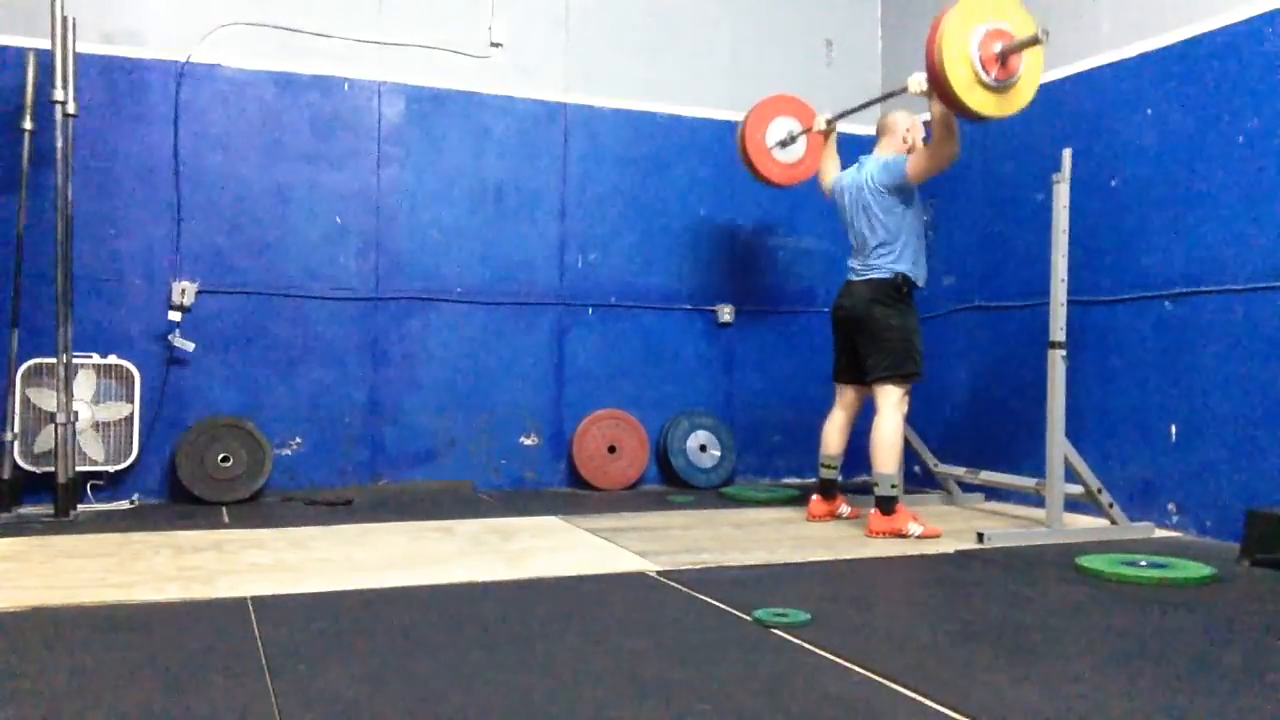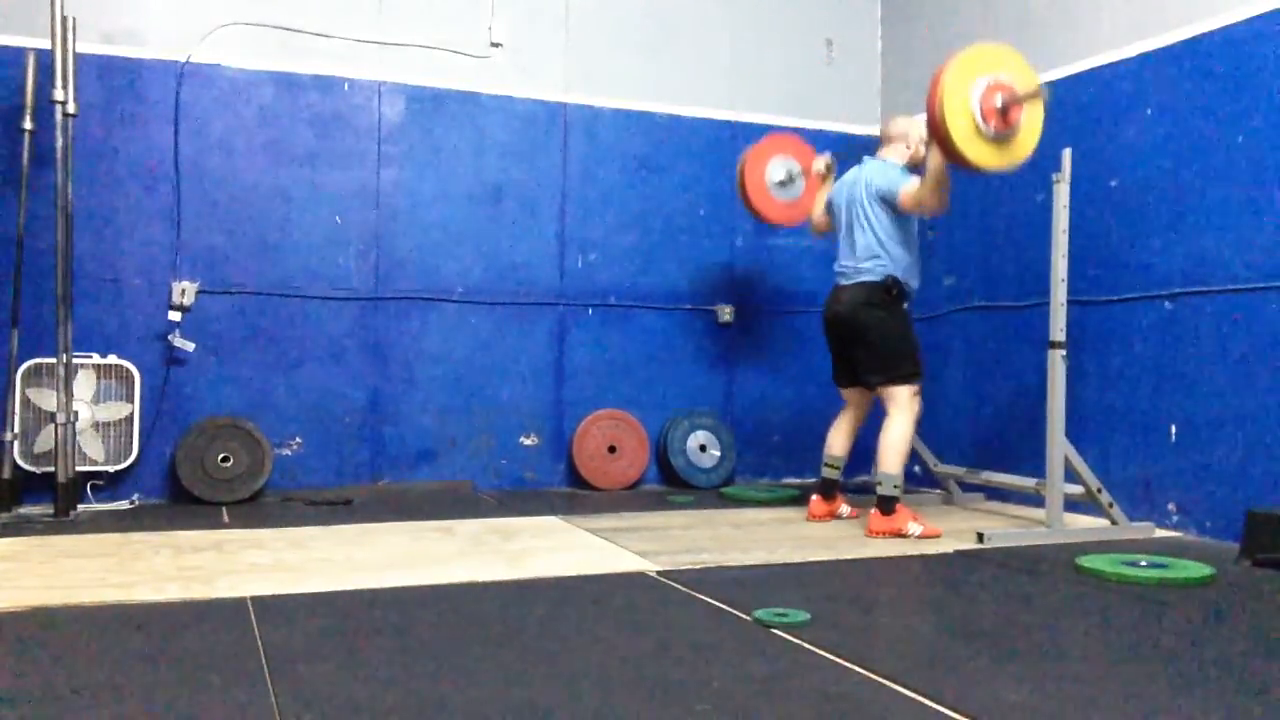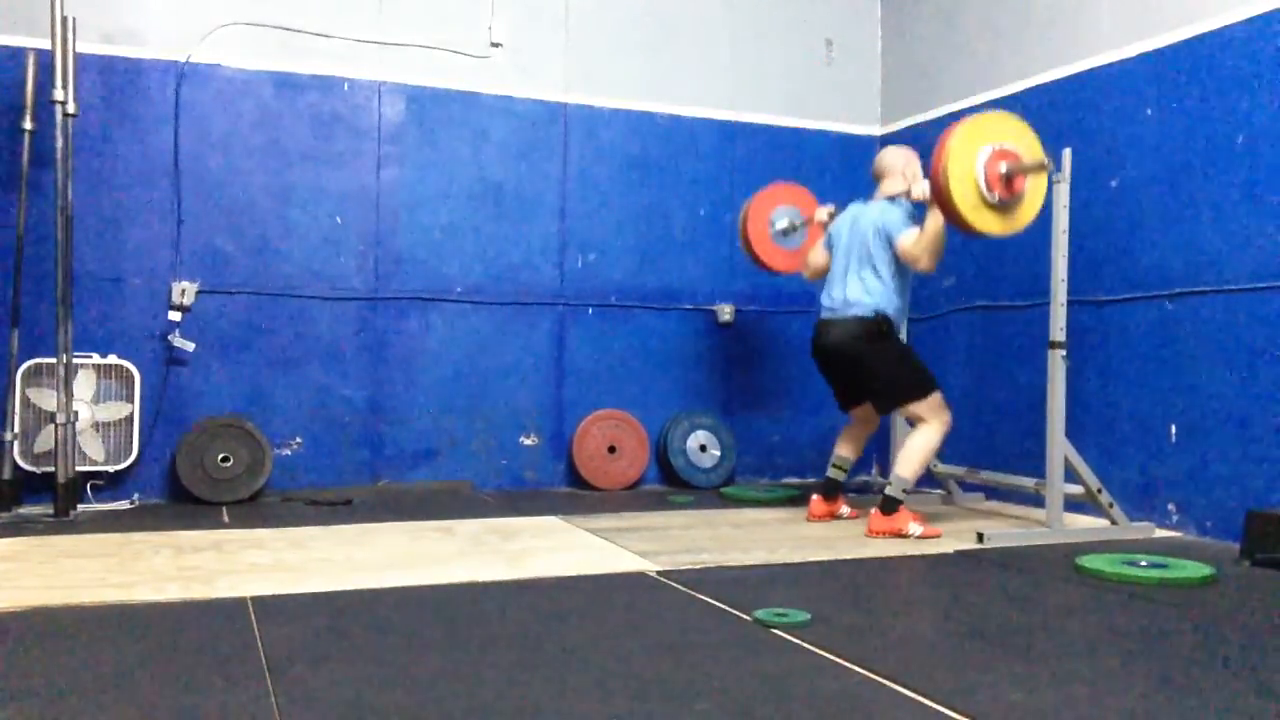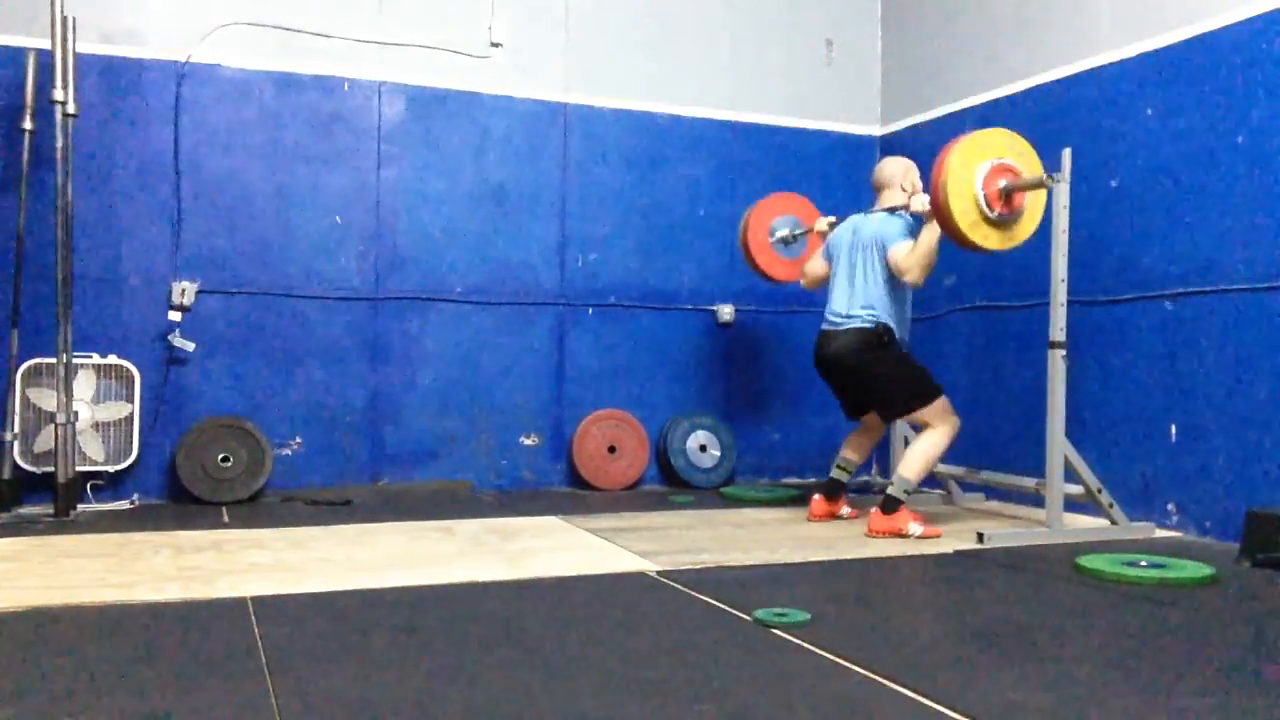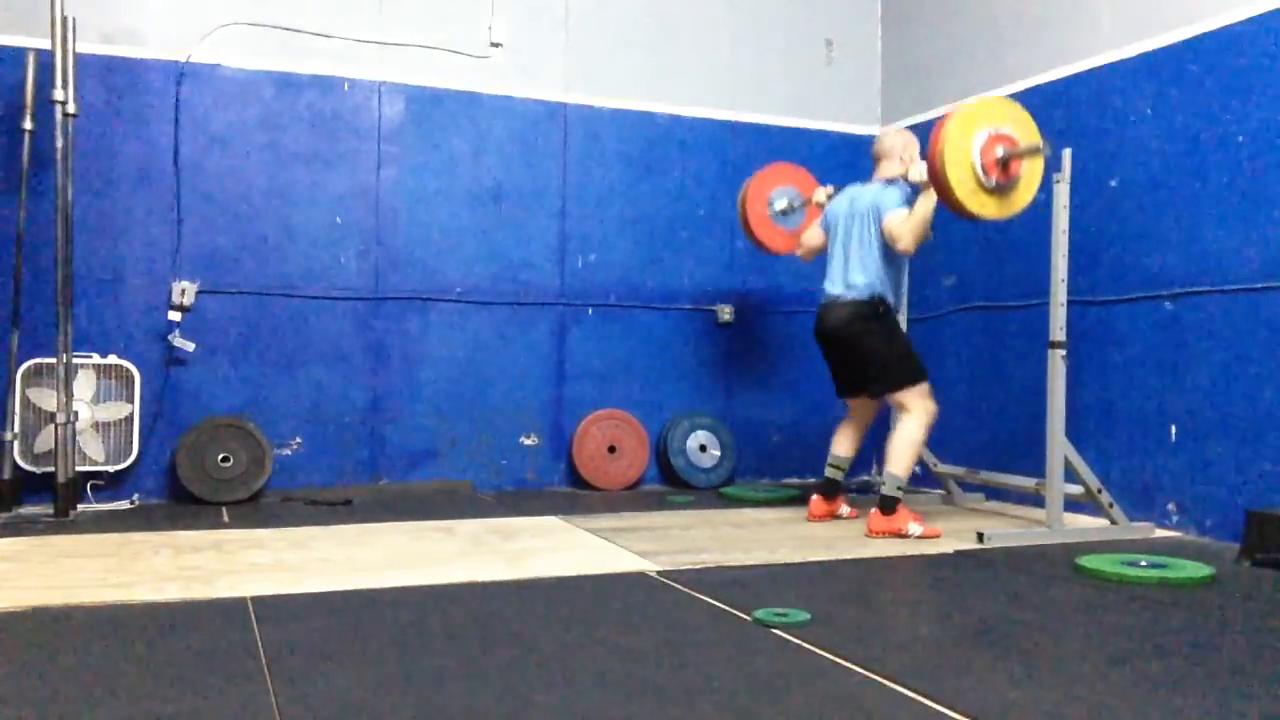
dt=0.2s
person 1, frame 1
left shoulder: (851, 178)
right shoulder: (890, 171)
left elbow: (827, 179)
right elbow: (944, 151)
left wrist: (827, 137)
right wrist: (937, 97)
left hip: (851, 297)
right hip: (885, 297)
left knee: (845, 403)
right knee: (892, 403)
left ankle: (825, 497)
right ankle: (887, 513)
person 1, frame 2
left shoulder: (850, 178)
right shoulder: (888, 175)
left elbow: (819, 221)
right elbow: (932, 201)
left wrist: (824, 178)
right wrist: (938, 145)
left hip: (841, 302)
right hip: (875, 300)
left knee: (854, 405)
right knee: (903, 405)
left ankle: (825, 497)
right ankle: (887, 512)
person 1, frame 3
left shoulder: (847, 217)
right shoulder: (895, 214)
left elbow: (812, 269)
right elbow: (924, 259)
left wrist: (822, 227)
right wrist: (937, 206)
left hip: (829, 335)
right hip: (866, 333)
left knee: (865, 418)
right knee: (935, 417)
left ankle: (826, 497)
right ankle: (889, 511)
person 1, frame 4
left shoulder: (848, 227)
right shoulder: (895, 225)
left elbow: (809, 278)
right elbow: (912, 273)
left wrist: (822, 238)
right wrist: (934, 221)
left hip: (830, 346)
right hip: (866, 345)
left knee: (873, 424)
right knee: (943, 423)
left ankle: (827, 498)
right ankle: (890, 511)
person 1, frame 5
left shoulder: (846, 198)
right shoulder: (892, 195)
left elbow: (804, 249)
right elbow: (905, 241)
left wrist: (821, 206)
right wrist: (929, 190)
left hip: (830, 318)
right hip: (864, 316)
left knee: (861, 411)
right knee: (919, 408)
left ankle: (825, 497)
right ankle: (888, 511)
